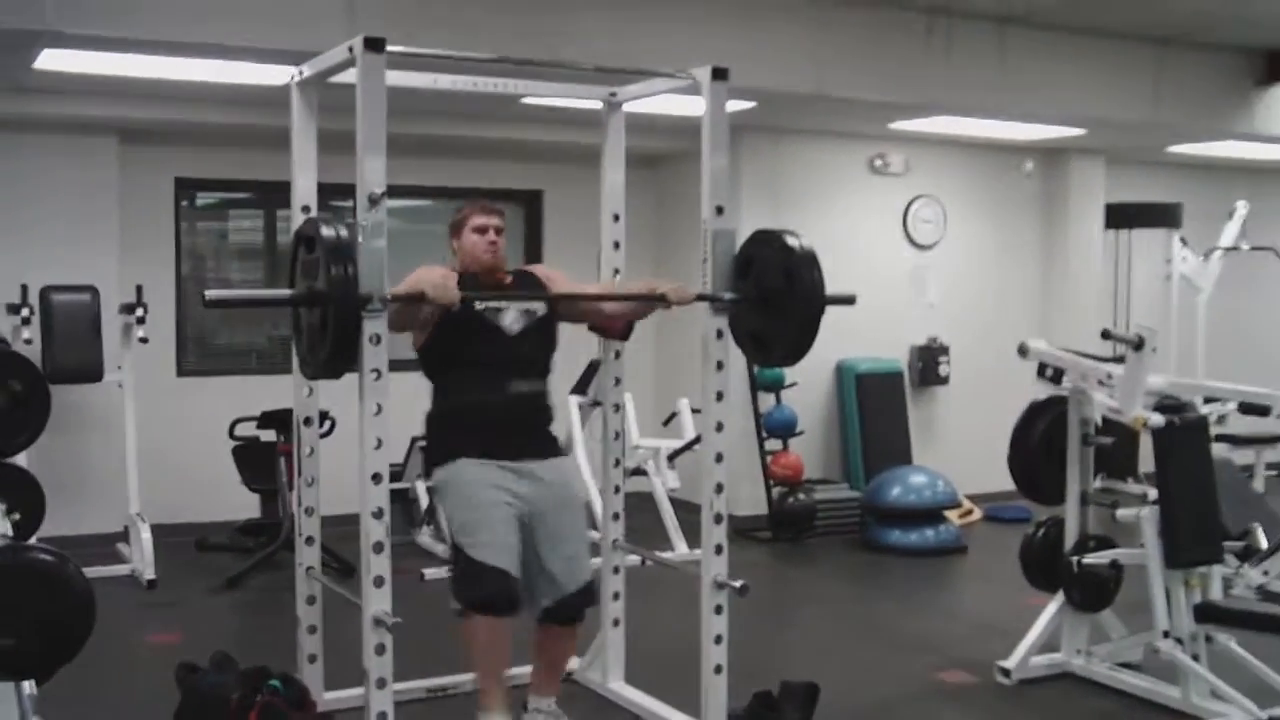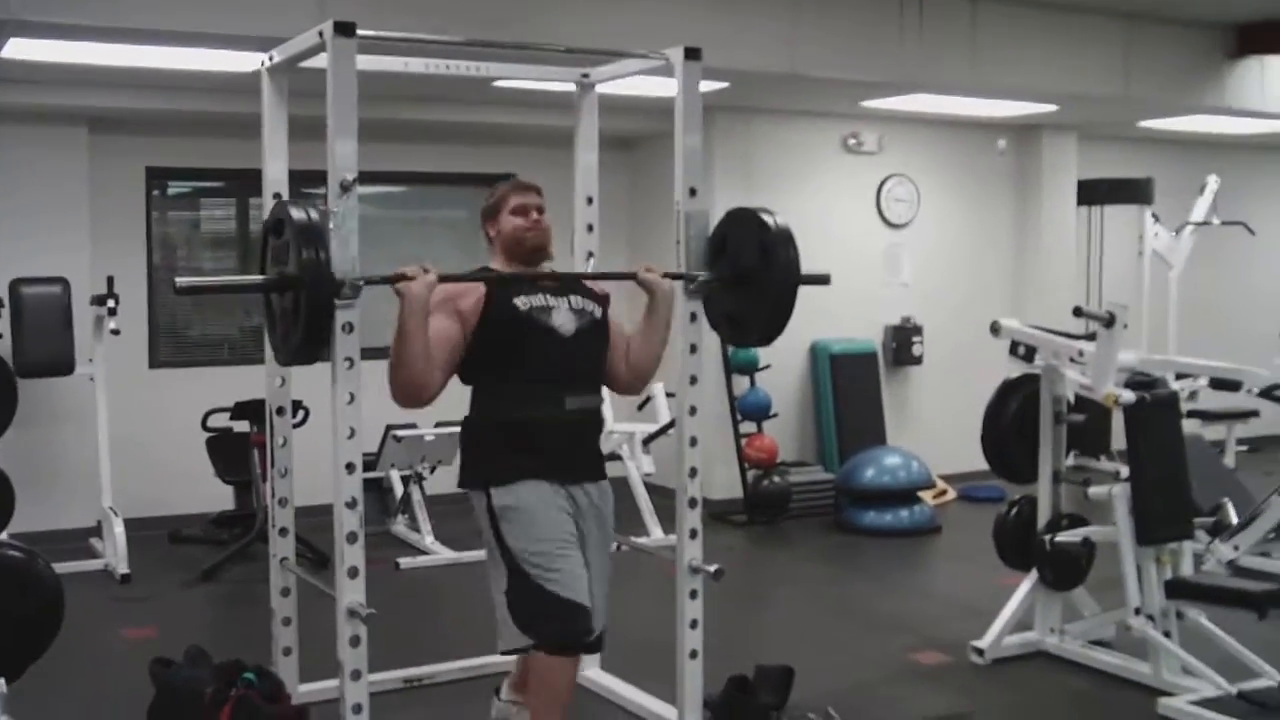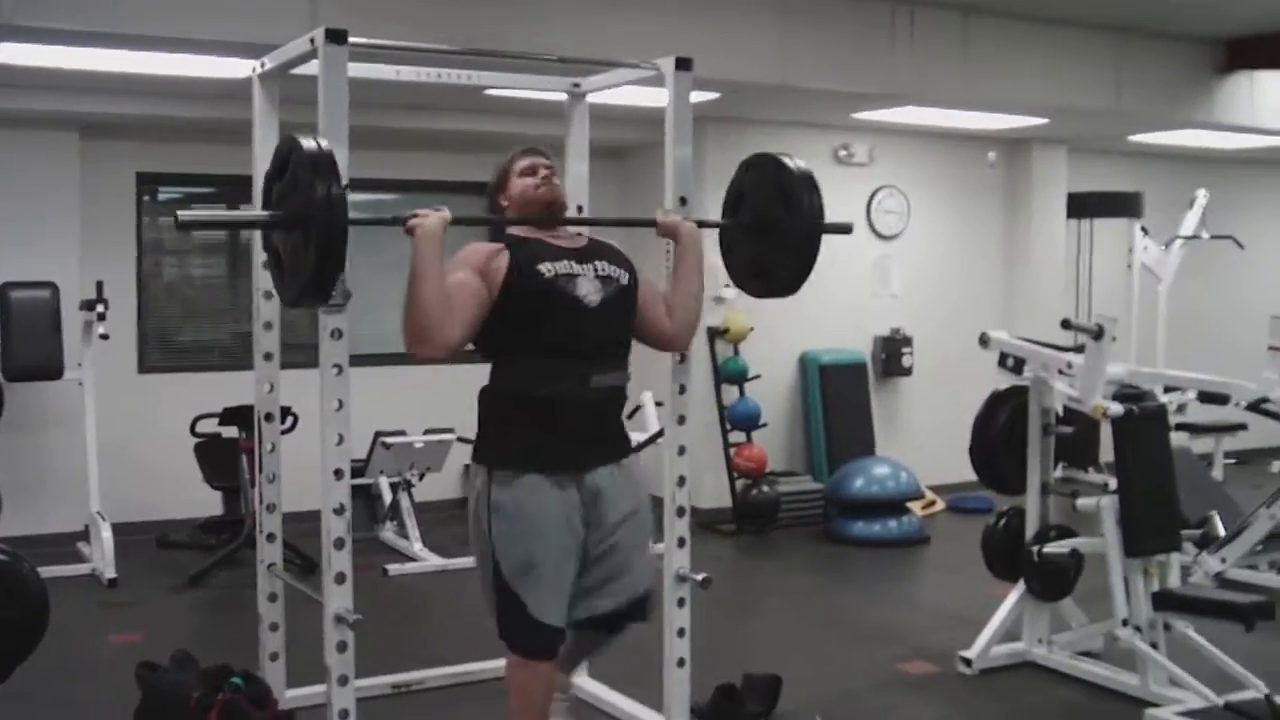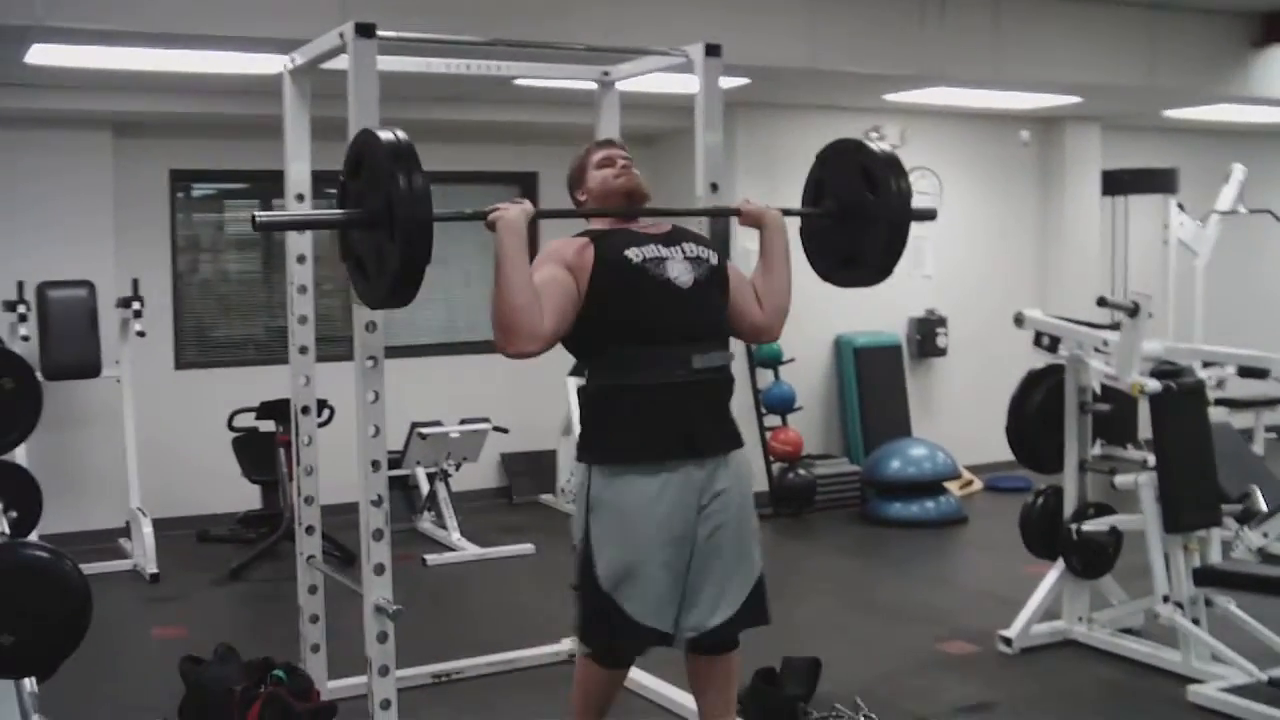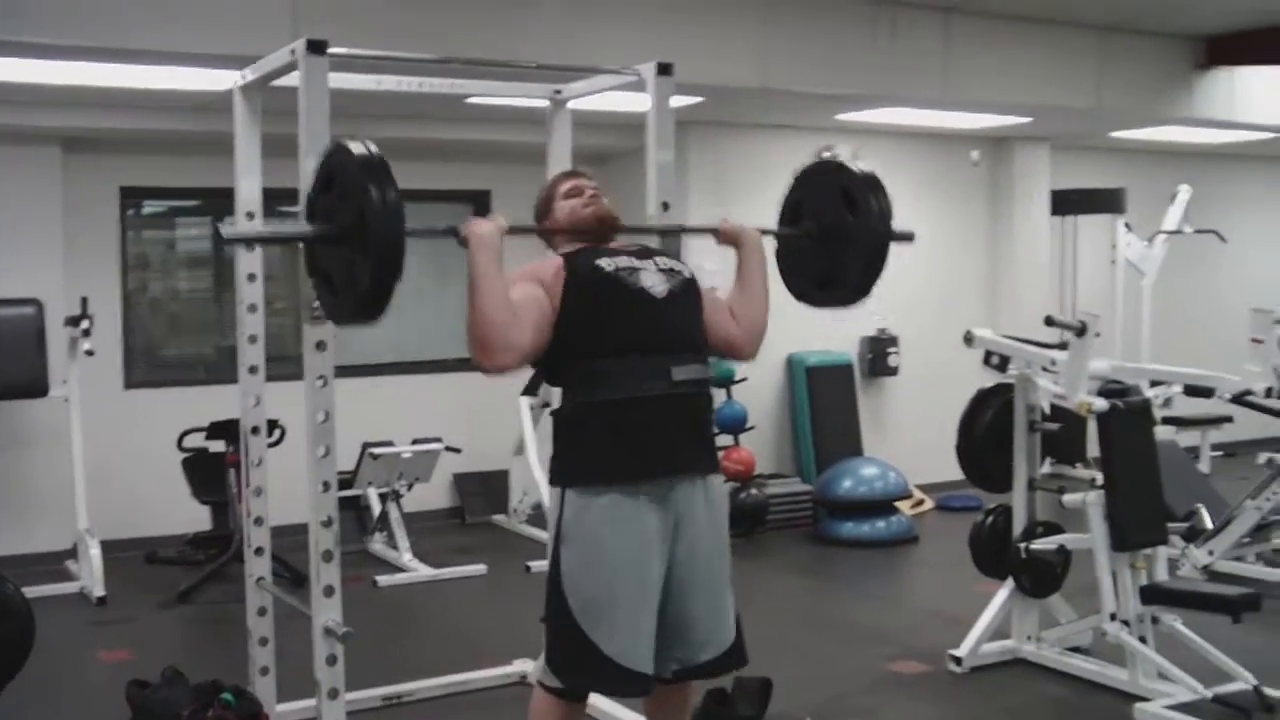
dt=0.4s
person 1, frame 1
left shoulder: (542, 284)
right shoulder: (442, 285)
left elbow: (615, 306)
right elbow: (395, 316)
left wrist: (659, 296)
right wrist: (420, 296)
left hip: (542, 455)
right hip: (470, 459)
left knee: (571, 591)
right knee: (492, 586)
person 1, frame 2
left shoulder: (587, 293)
right shoulder: (467, 297)
left elbow: (631, 377)
right elbow: (413, 391)
left wrist: (661, 301)
right wrist: (414, 307)
left hip: (586, 474)
right hip: (513, 477)
left knee: (579, 620)
right knee: (563, 617)
person 1, frame 3
left shoulder: (611, 258)
right shoulder: (490, 258)
left elbow: (675, 331)
right elbow: (430, 341)
left wrist: (687, 244)
right wrist: (428, 244)
left hip: (606, 458)
right hip: (527, 465)
left knee: (621, 601)
right knee: (536, 625)
person 1, frame 4
left shoulder: (699, 244)
right shoulder: (576, 254)
left elbow: (765, 322)
right elbow: (521, 336)
left wrist: (772, 230)
right wrist: (511, 235)
left hip: (719, 457)
right hip: (629, 464)
left knee: (720, 620)
right knee: (615, 625)
person 1, frame 5
left shoulder: (670, 268)
right shoulder: (548, 278)
left elbow: (744, 337)
right elbow: (497, 348)
left wrist: (748, 247)
right wrist: (485, 251)
left hip: (694, 478)
right hip: (603, 485)
left knee: (686, 648)
right knee: (575, 658)
